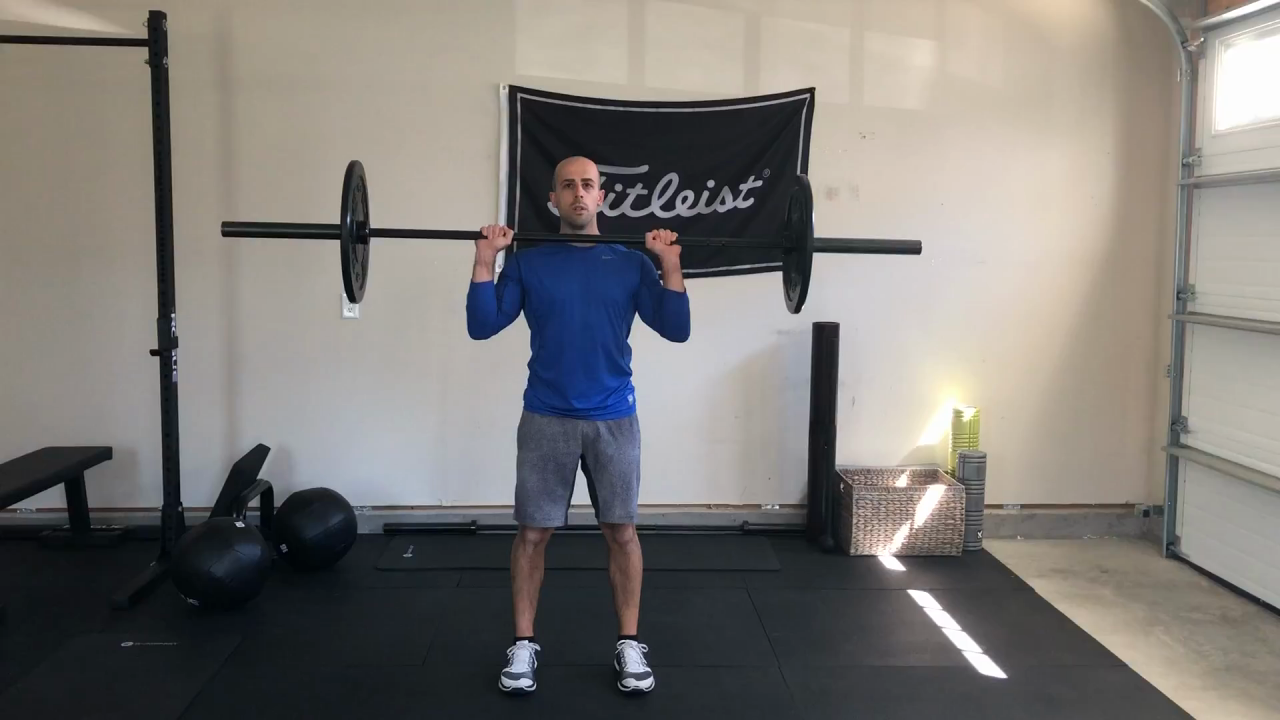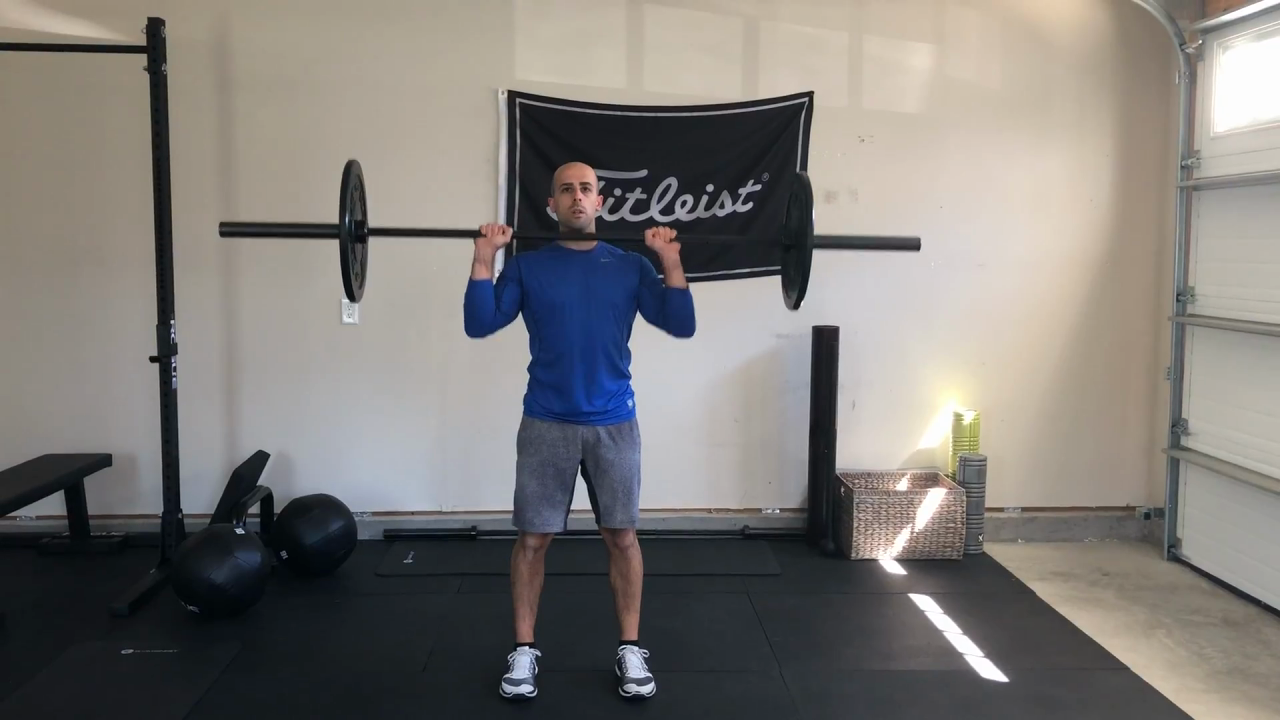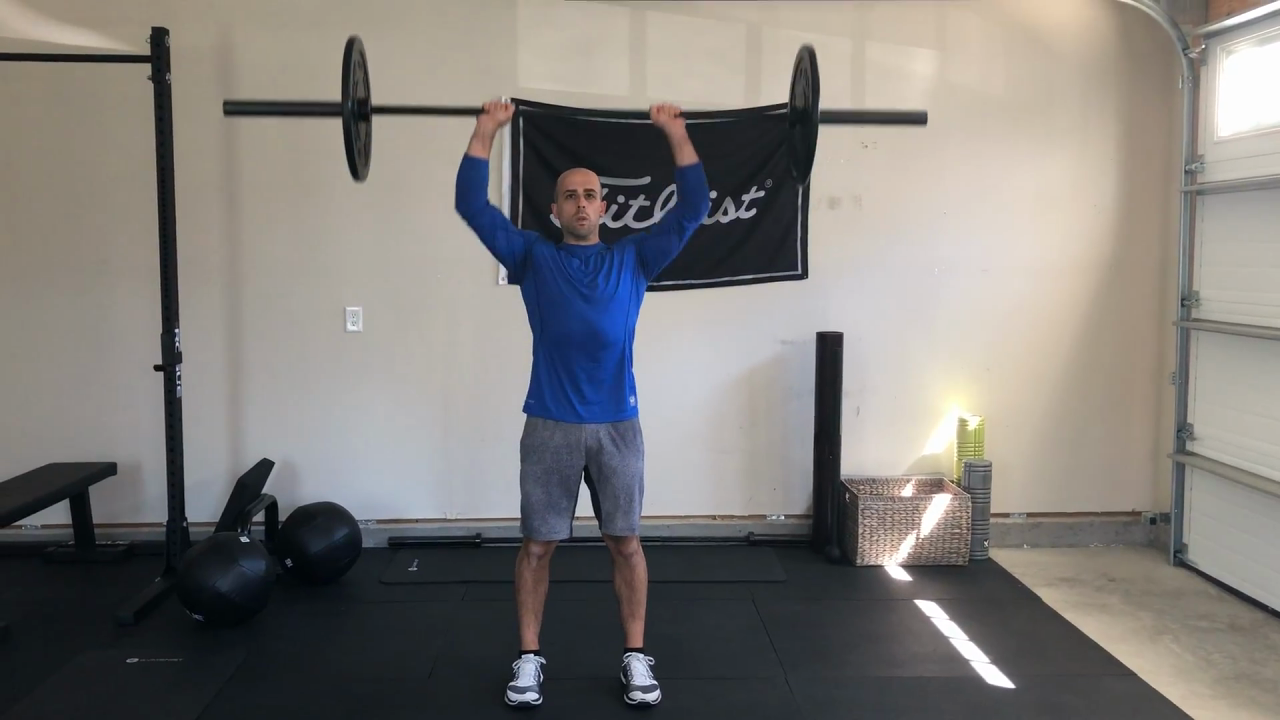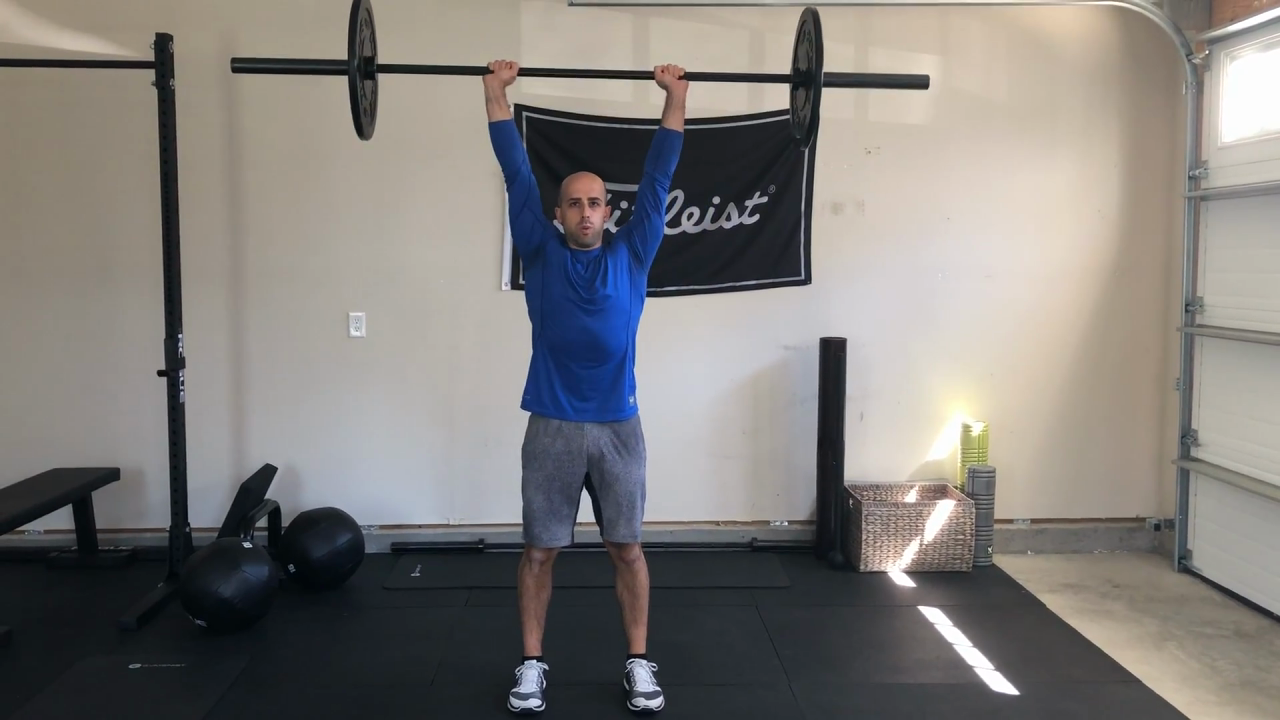
dt=0.5s
person 1, frame 1
left shoulder: (631, 263)
right shoulder: (528, 262)
left elbow: (677, 329)
right elbow: (481, 326)
left wrist: (670, 265)
right wrist: (484, 261)
left hip: (614, 419)
right hip: (545, 418)
left knee: (621, 531)
right knee: (533, 532)
left ankle: (628, 645)
right ankle: (523, 645)
person 1, frame 2
left shoulder: (630, 267)
right shoulder: (528, 266)
left elbow: (682, 325)
right elbow: (479, 325)
left wrist: (670, 263)
right wrist: (483, 259)
left hip: (614, 423)
right hip: (545, 424)
left knee: (621, 536)
right knee: (532, 538)
left ankle: (630, 649)
right ankle: (524, 650)
person 1, frame 3
left shoulder: (633, 259)
right shoulder: (533, 257)
left elbow: (692, 206)
right elbow: (473, 205)
left wrist: (677, 136)
right wrist: (485, 132)
left hip: (618, 424)
right hip: (550, 426)
left knee: (625, 542)
right knee: (536, 545)
left ankle: (635, 657)
right ankle: (528, 658)
person 1, frame 4
left shoulder: (632, 253)
right shoulder: (539, 250)
left elbow: (659, 173)
right elbow: (514, 169)
left wrist: (675, 95)
right wrist: (495, 91)
left hip: (618, 429)
right hip: (551, 430)
left knee: (627, 549)
right knee: (538, 552)
left ankle: (638, 663)
right ankle: (532, 663)
